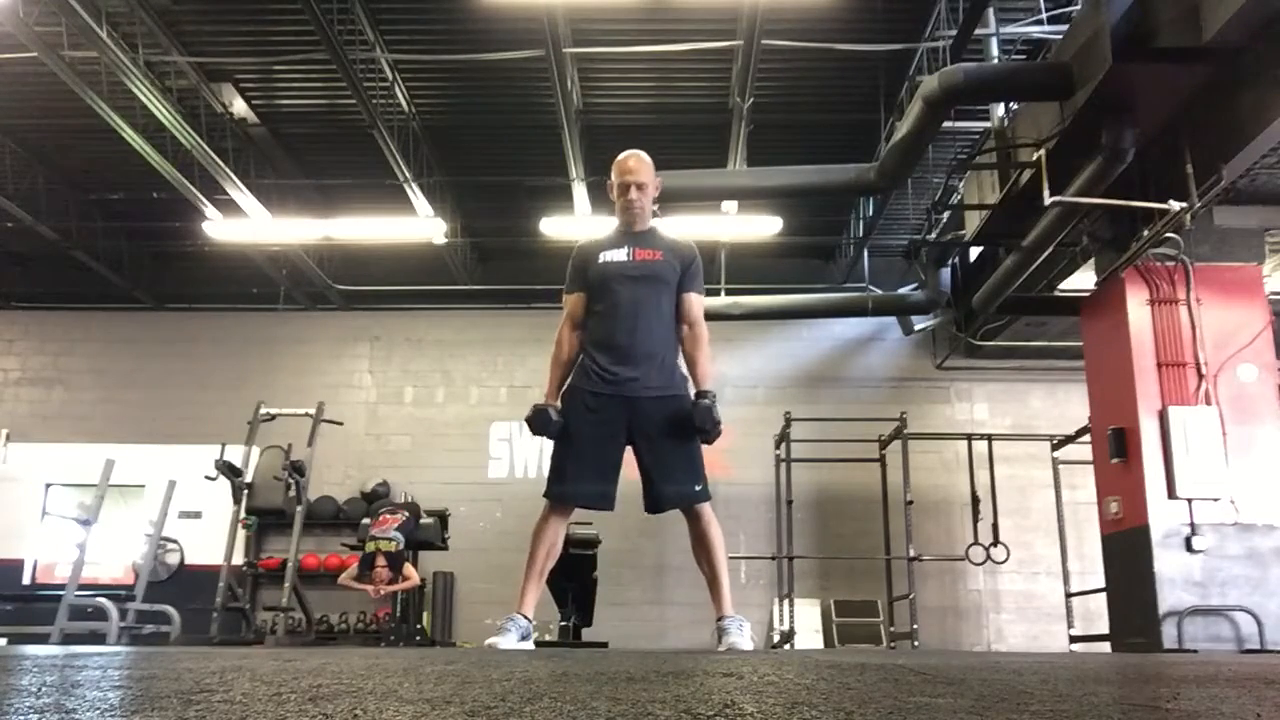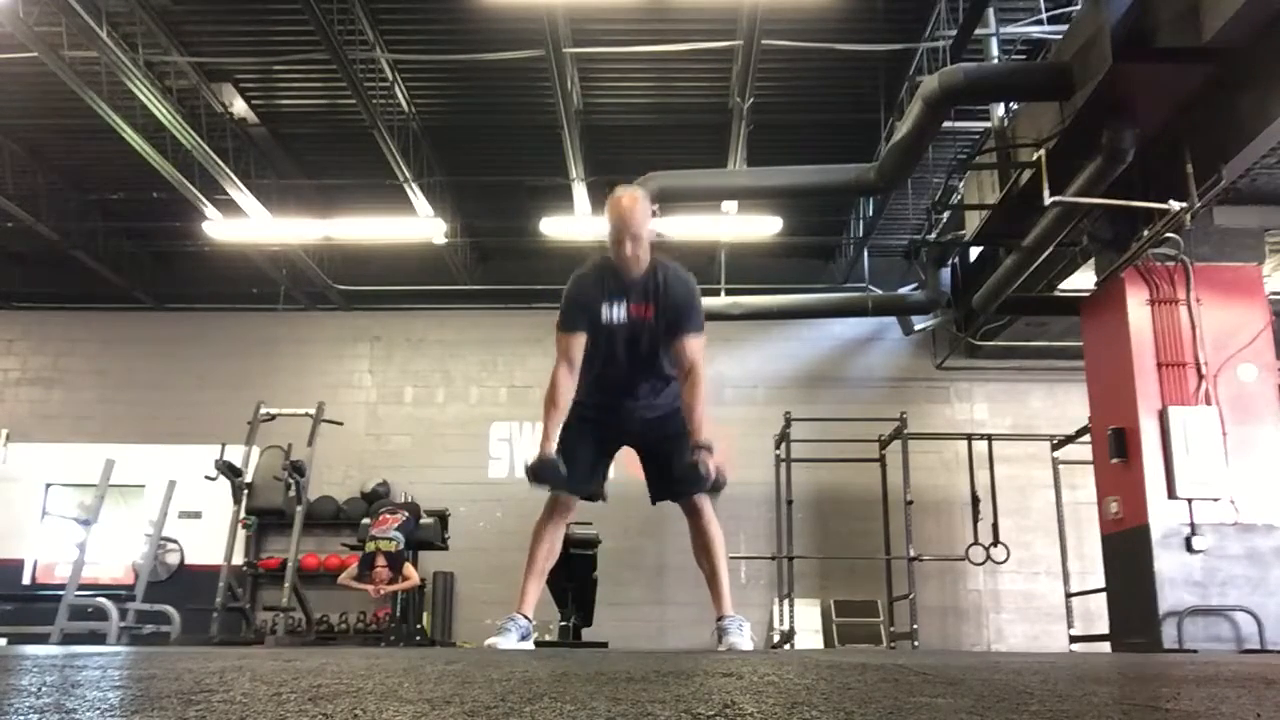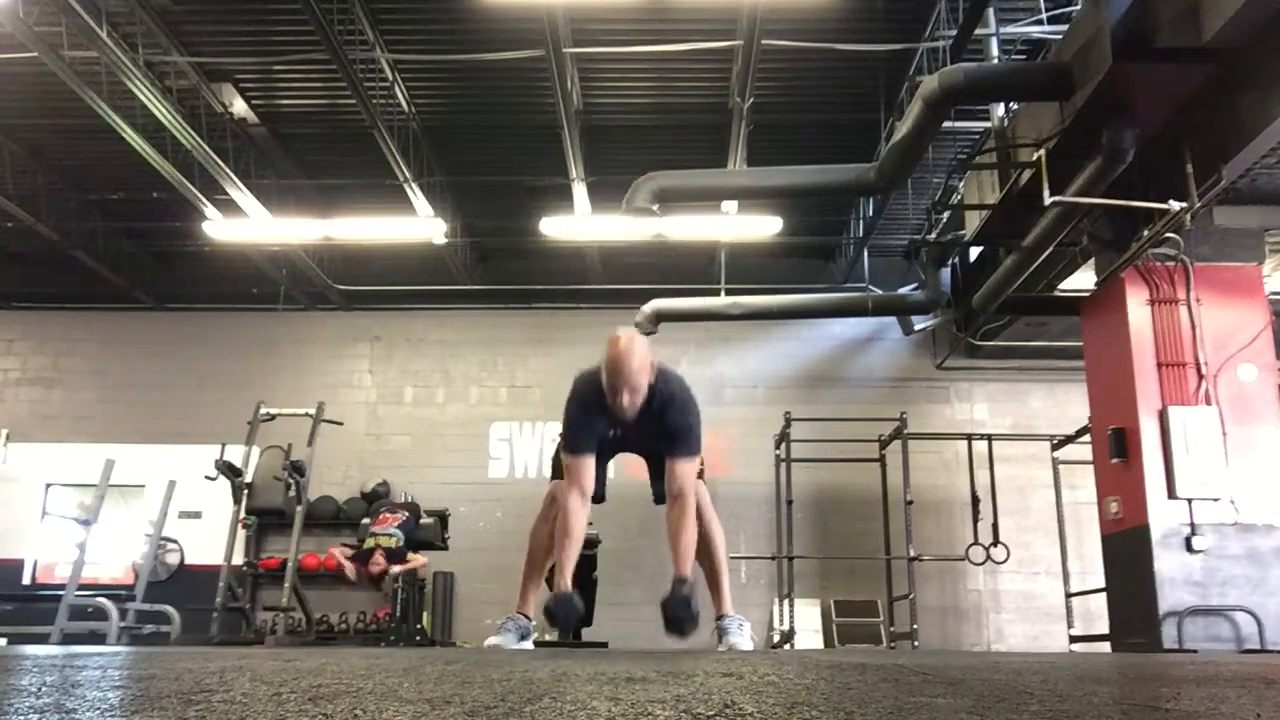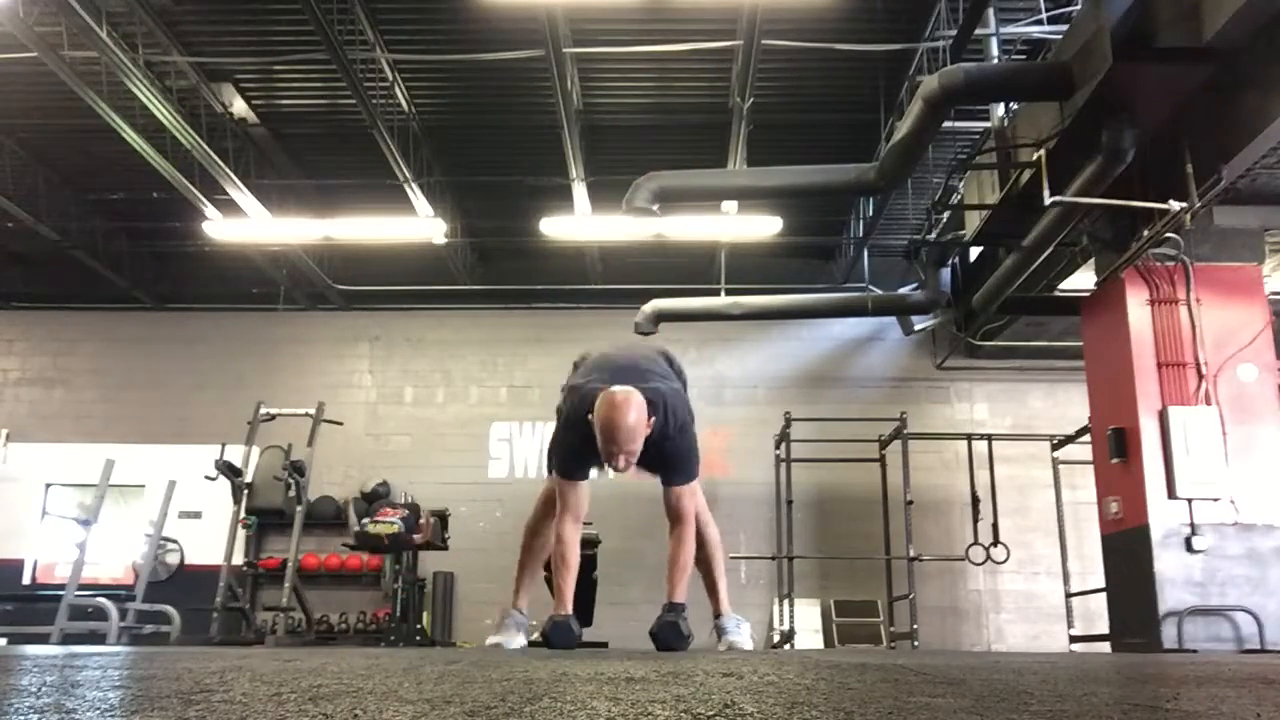
dt=0.4s
person 1, frame 1
left shoulder: (681, 253)
right shoulder: (588, 253)
left elbow: (693, 328)
right elbow: (571, 329)
left wrist: (704, 393)
right wrist: (551, 395)
left hip: (663, 397)
right hip: (594, 397)
left knee: (696, 504)
right knee: (560, 503)
left ankle: (729, 621)
right ankle: (521, 621)
person 1, frame 2
left shoulder: (678, 285)
right shoulder: (584, 286)
left elbow: (692, 368)
right elbow: (567, 366)
left wrist: (700, 442)
right wrist: (547, 441)
left hip: (661, 406)
right hip: (595, 408)
left knee: (698, 501)
right knee: (560, 501)
left ankle: (728, 619)
right ankle: (522, 620)
person 1, frame 3
left shoulder: (677, 399)
right shoulder: (584, 396)
left elbow: (681, 496)
right elbow: (577, 494)
left wrist: (682, 582)
right wrist: (563, 586)
left hip: (658, 435)
right hip: (598, 435)
left knee: (698, 500)
right knee: (556, 499)
left ankle: (727, 619)
right ankle: (521, 618)
person 1, frame 4
left shoulder: (674, 424)
right shoulder: (576, 419)
left elbow: (683, 520)
right elbow: (570, 519)
left wrist: (675, 607)
right wrist: (562, 613)
left knee: (693, 507)
right knee: (553, 499)
left ankle: (724, 617)
right ankle: (517, 613)
